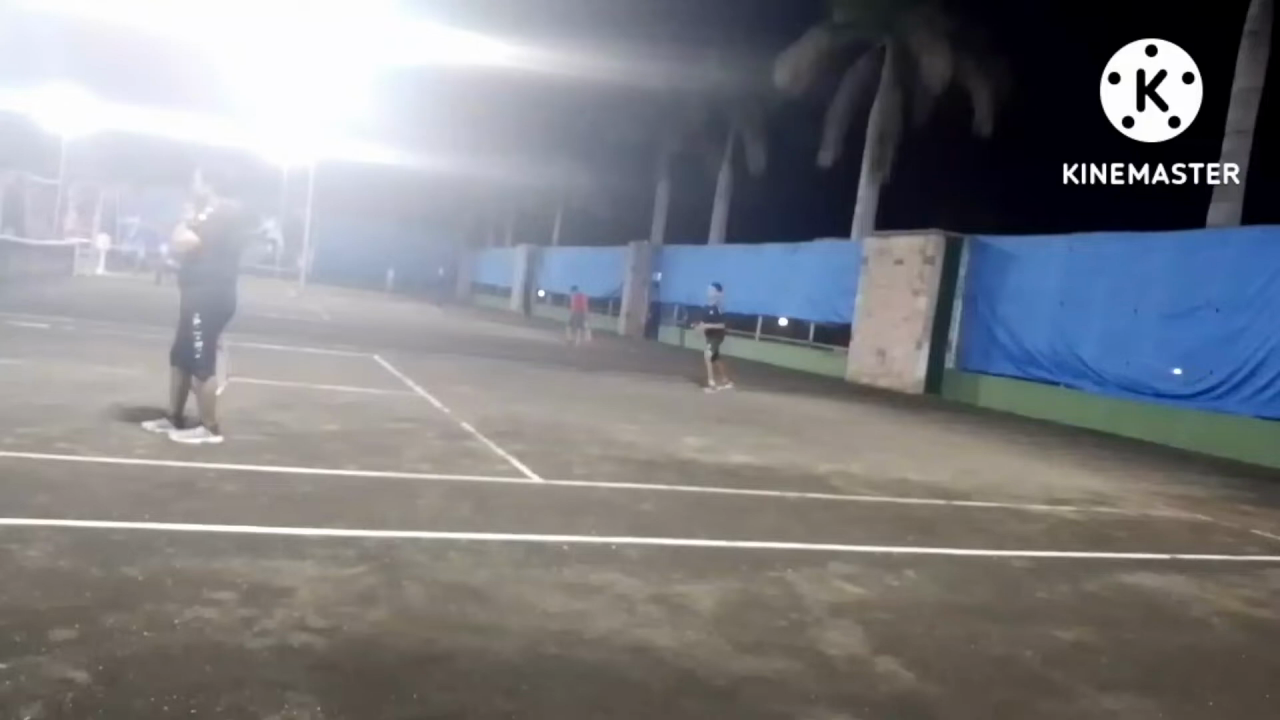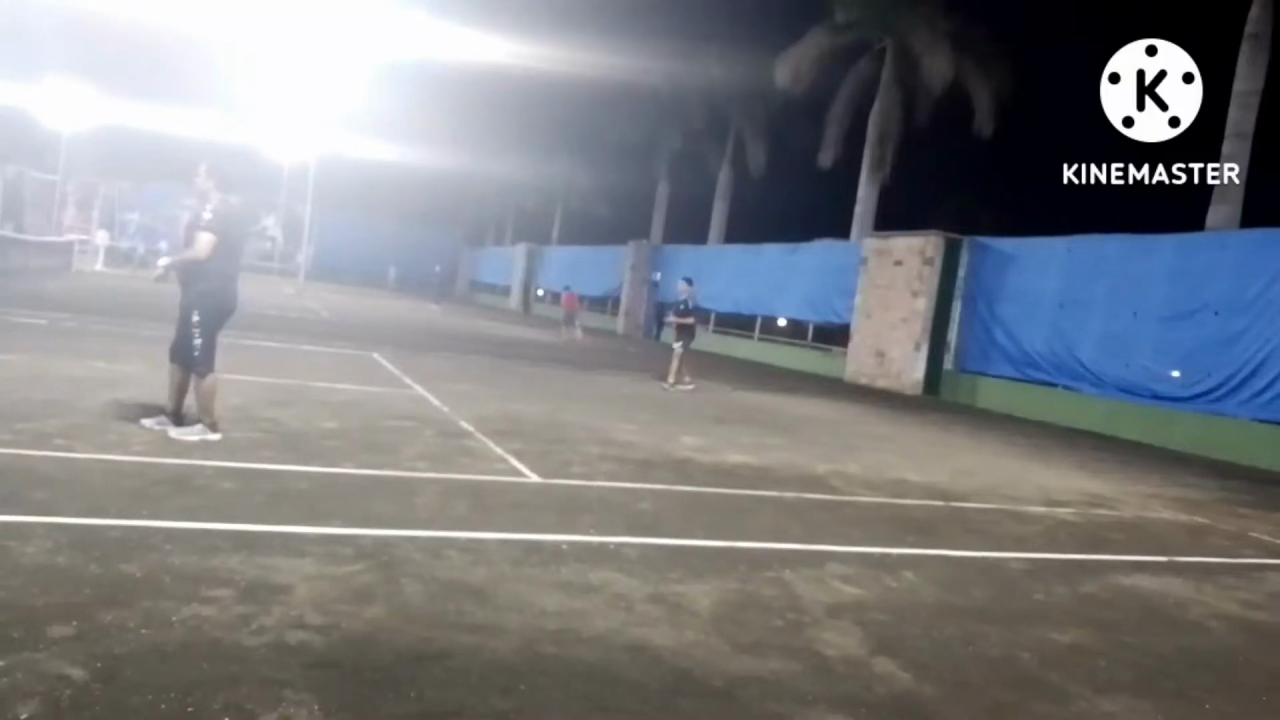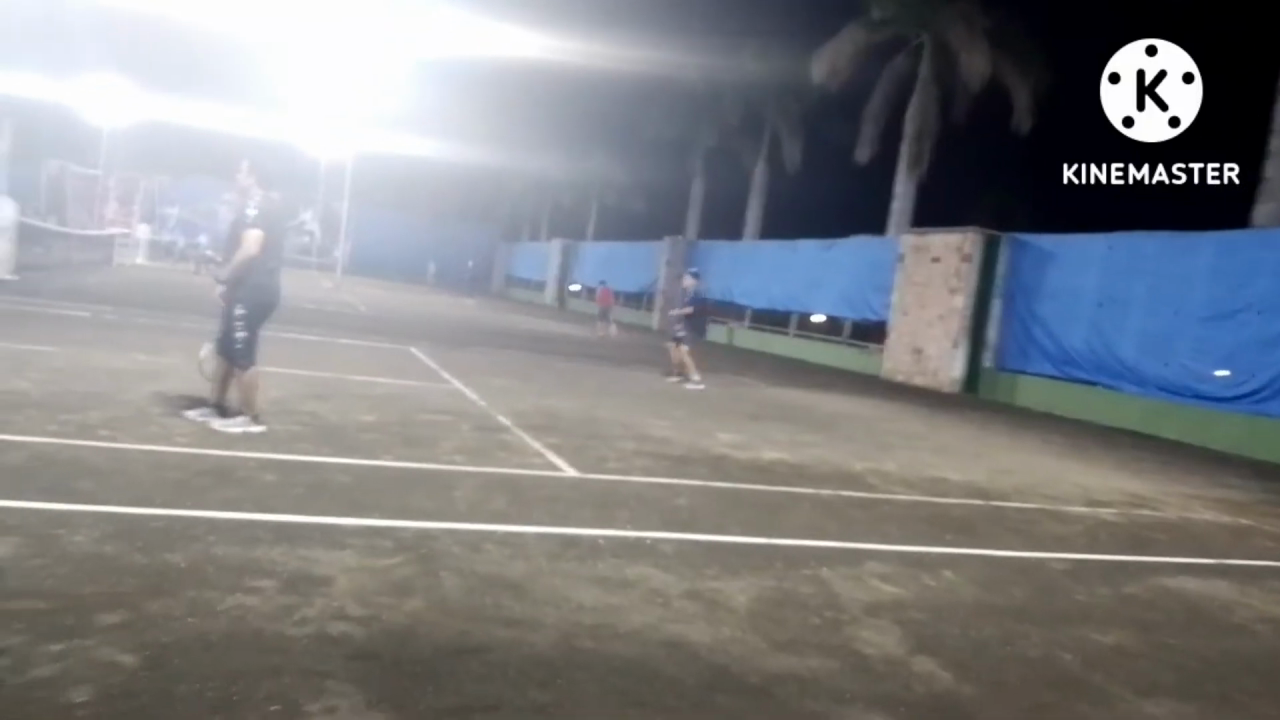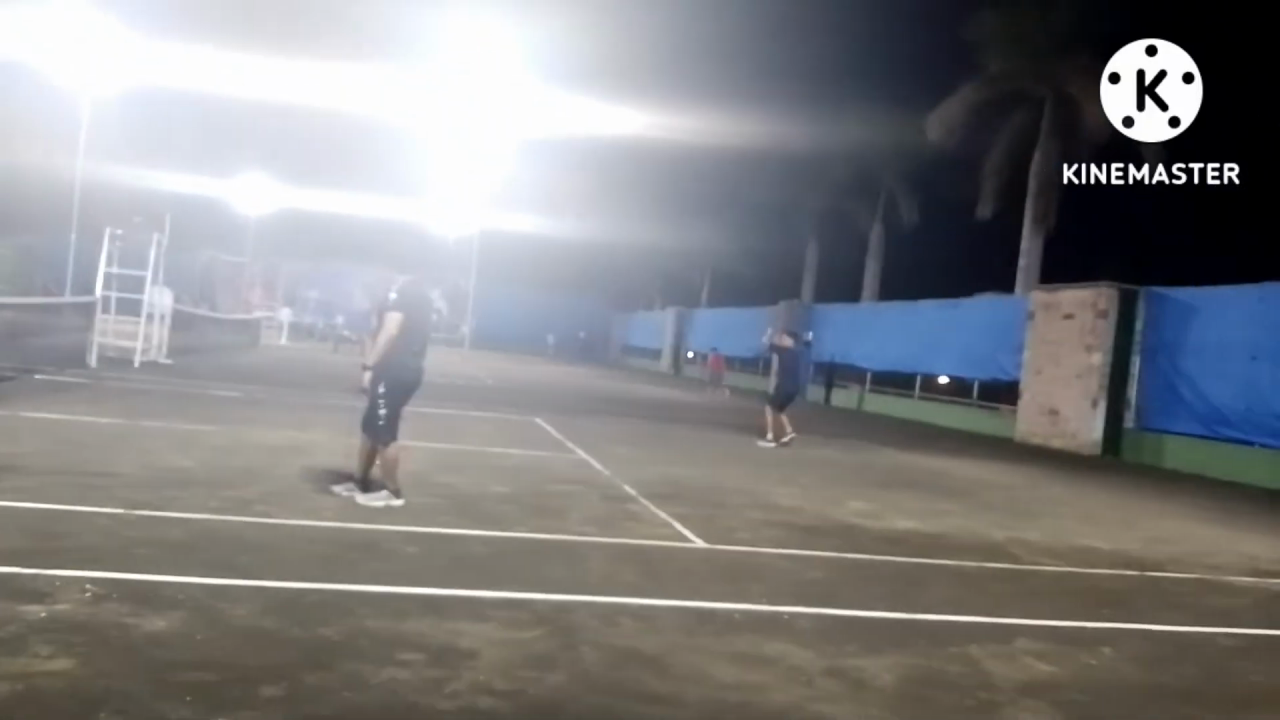
dt=0.5s
person 1, frame 1
left shoulder: (215, 214)
right shoulder: (231, 213)
left elbow: (181, 244)
left wrist: (187, 222)
left hip: (206, 298)
right hip: (209, 296)
left knee: (201, 364)
right knee: (180, 358)
left ankle: (209, 428)
right ankle: (174, 418)
person 1, frame 2
left shoulder: (214, 210)
right shoulder: (231, 210)
left elbow: (200, 252)
left wrist: (169, 264)
left hip: (207, 295)
right hip: (208, 293)
left knee: (200, 362)
right knee: (180, 355)
left ankle: (208, 426)
right ankle: (173, 415)
person 1, frame 3
left shoulder: (258, 206)
right shoulder: (272, 206)
left elbow: (249, 249)
left wrist: (224, 279)
left hip: (251, 290)
right hip: (254, 289)
left knee: (241, 355)
right knee: (226, 349)
left ankle: (251, 417)
right ankle: (217, 407)
person 1, frame 4
left shoulder: (401, 290)
right shoulder: (420, 293)
left elbow: (390, 331)
left wrist: (369, 366)
left hip: (394, 371)
right hip: (407, 368)
left knee: (384, 432)
right knee: (370, 427)
left ankle: (392, 491)
right ankle: (361, 481)
